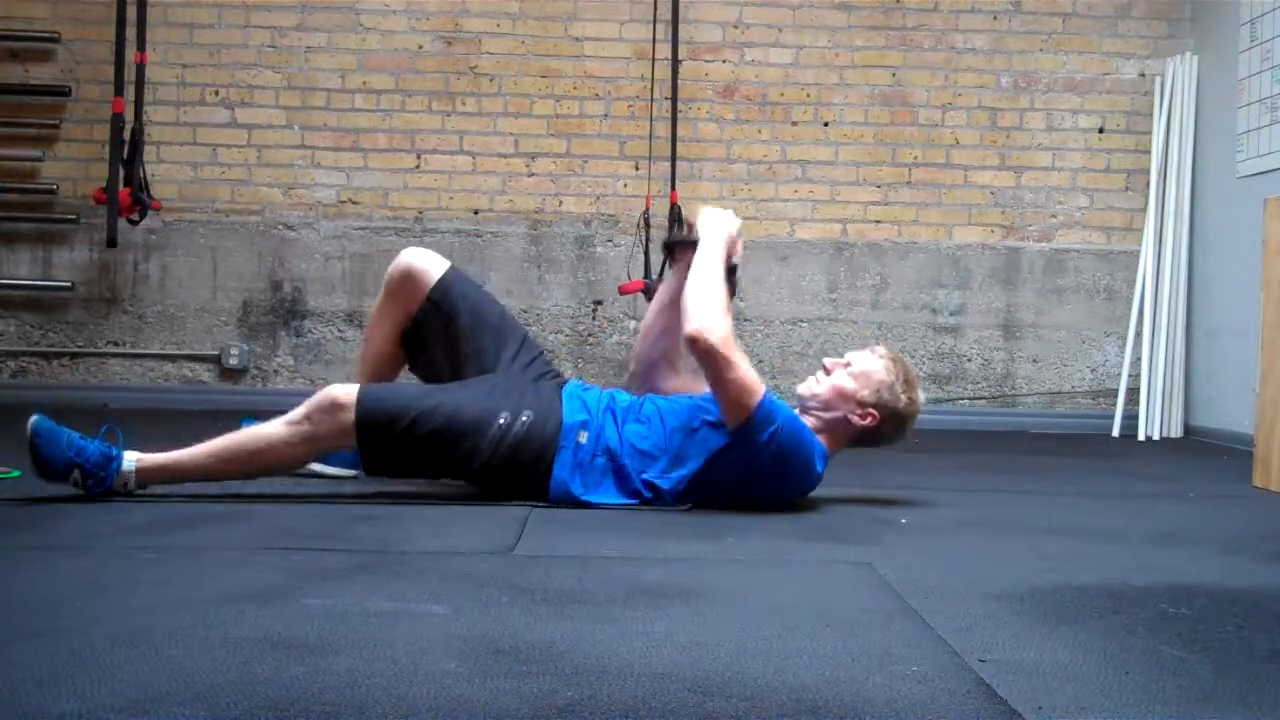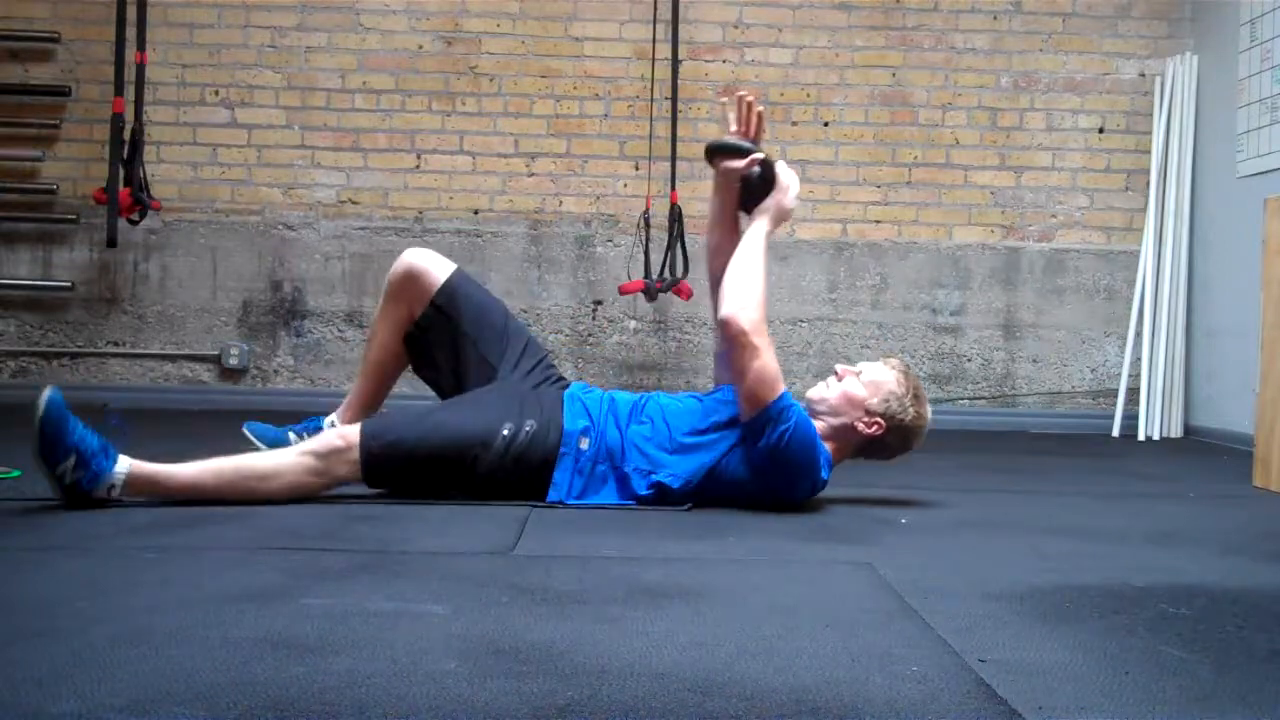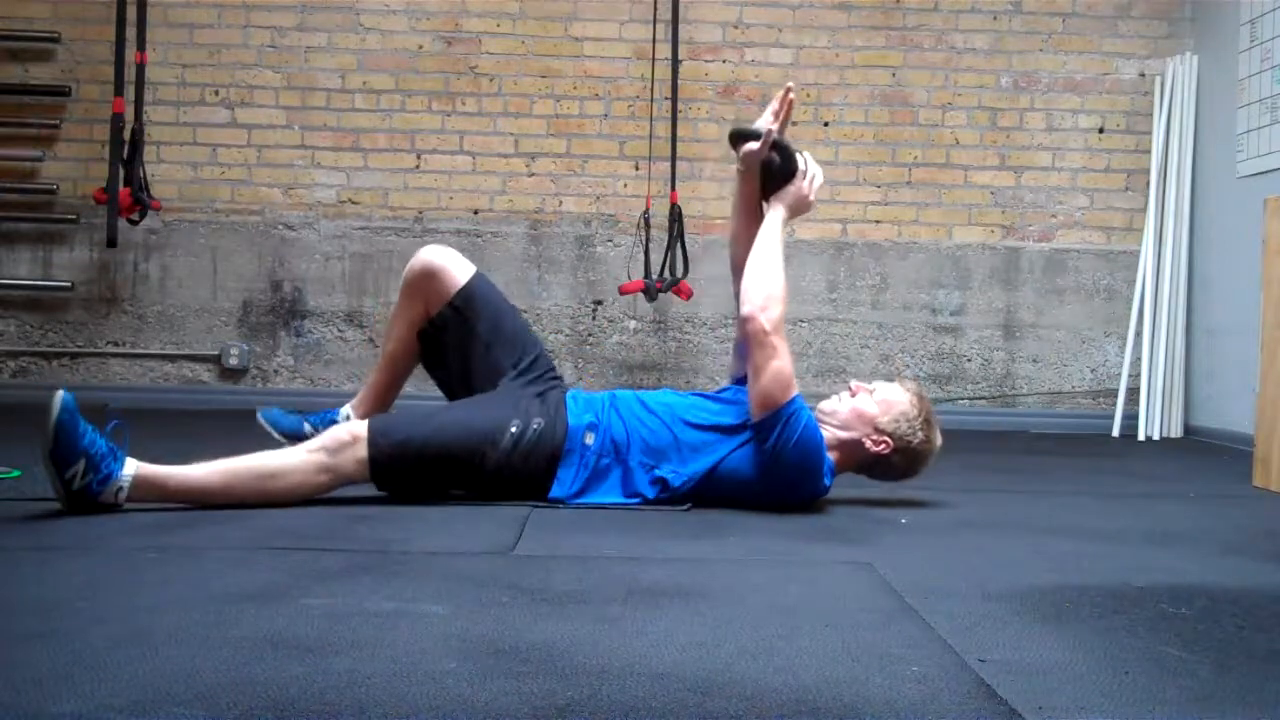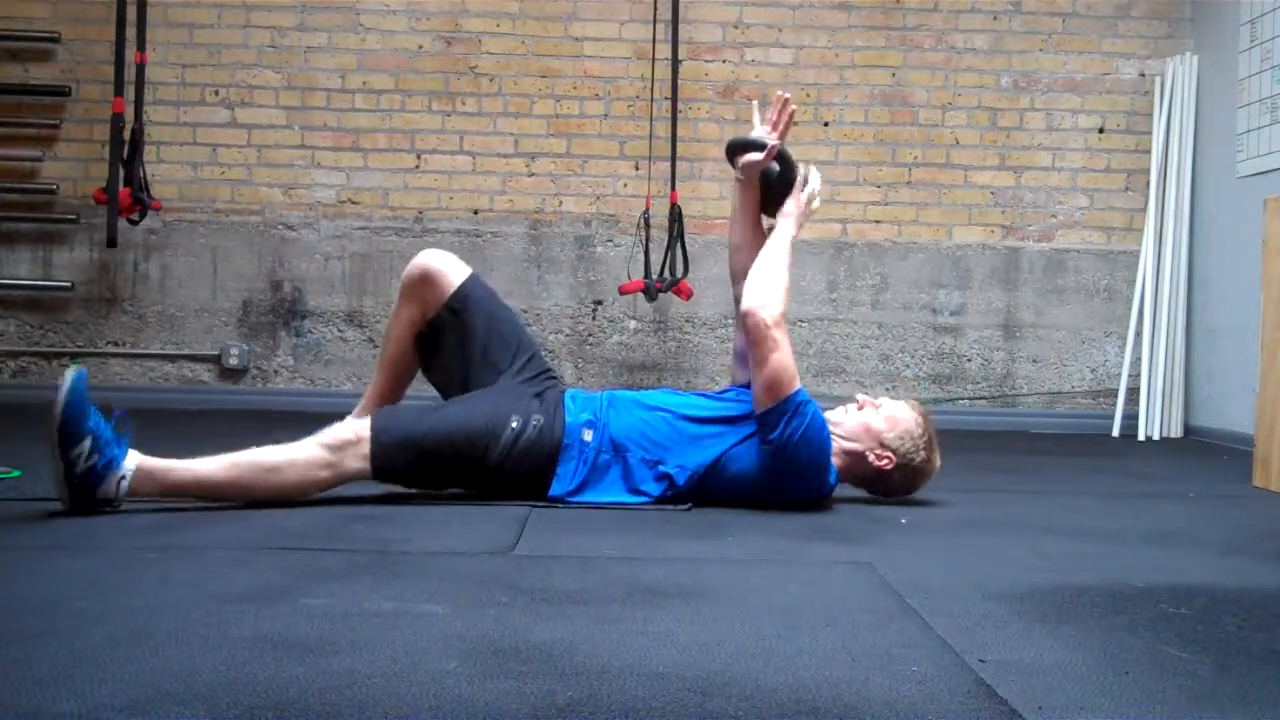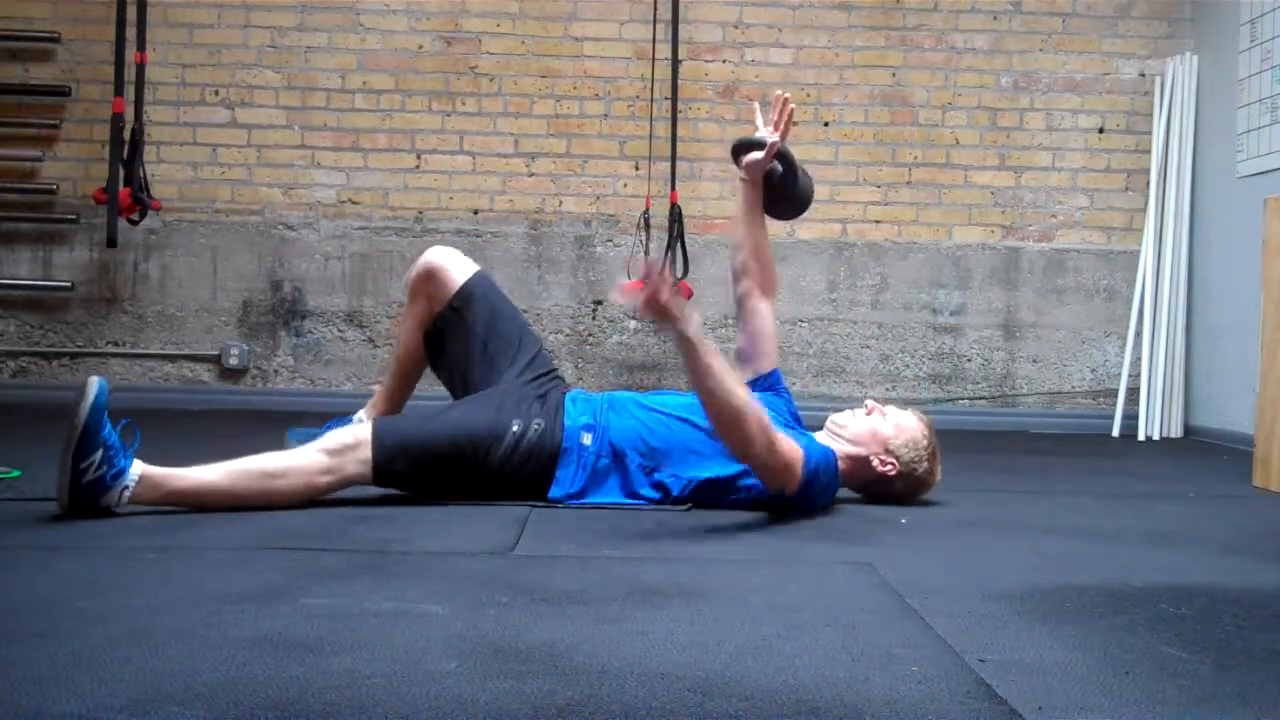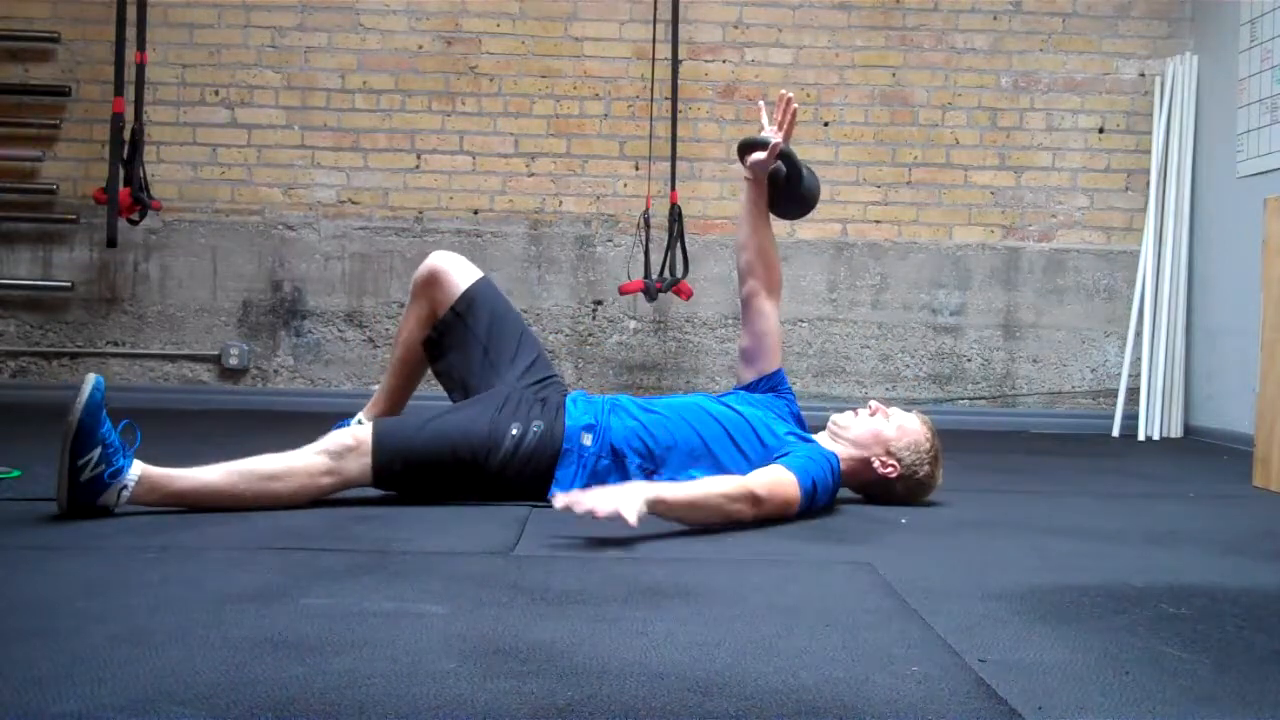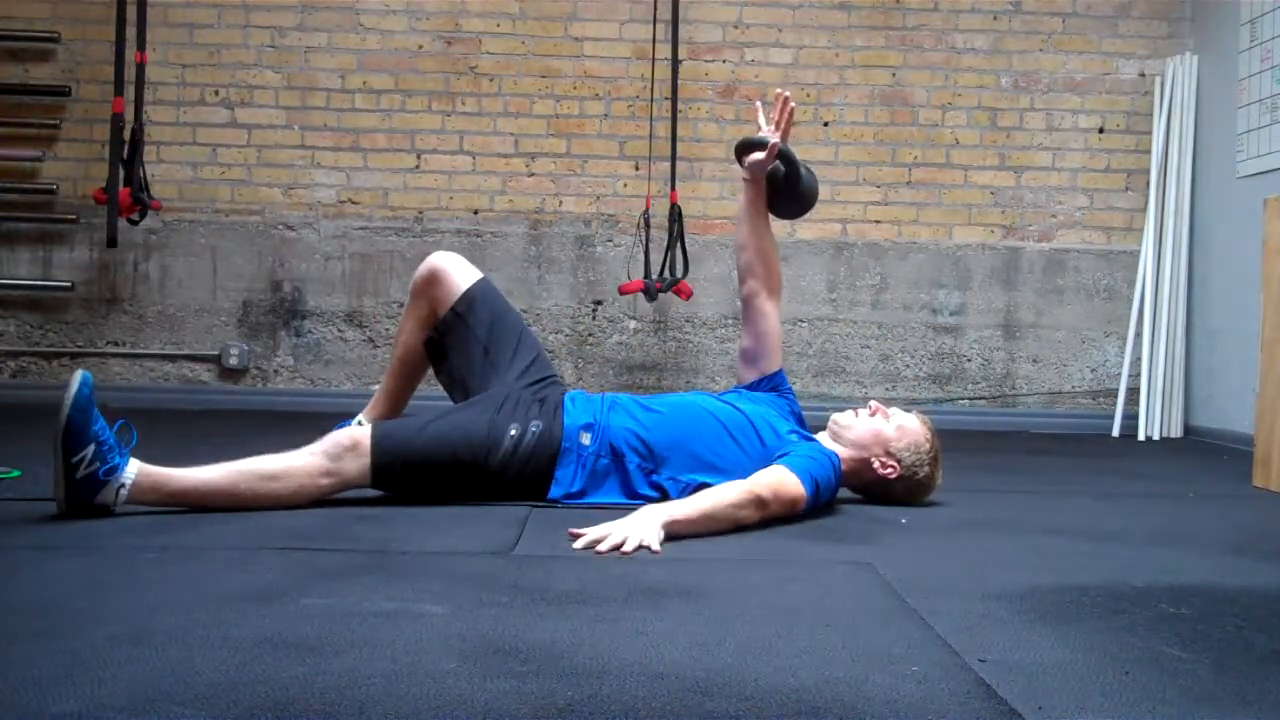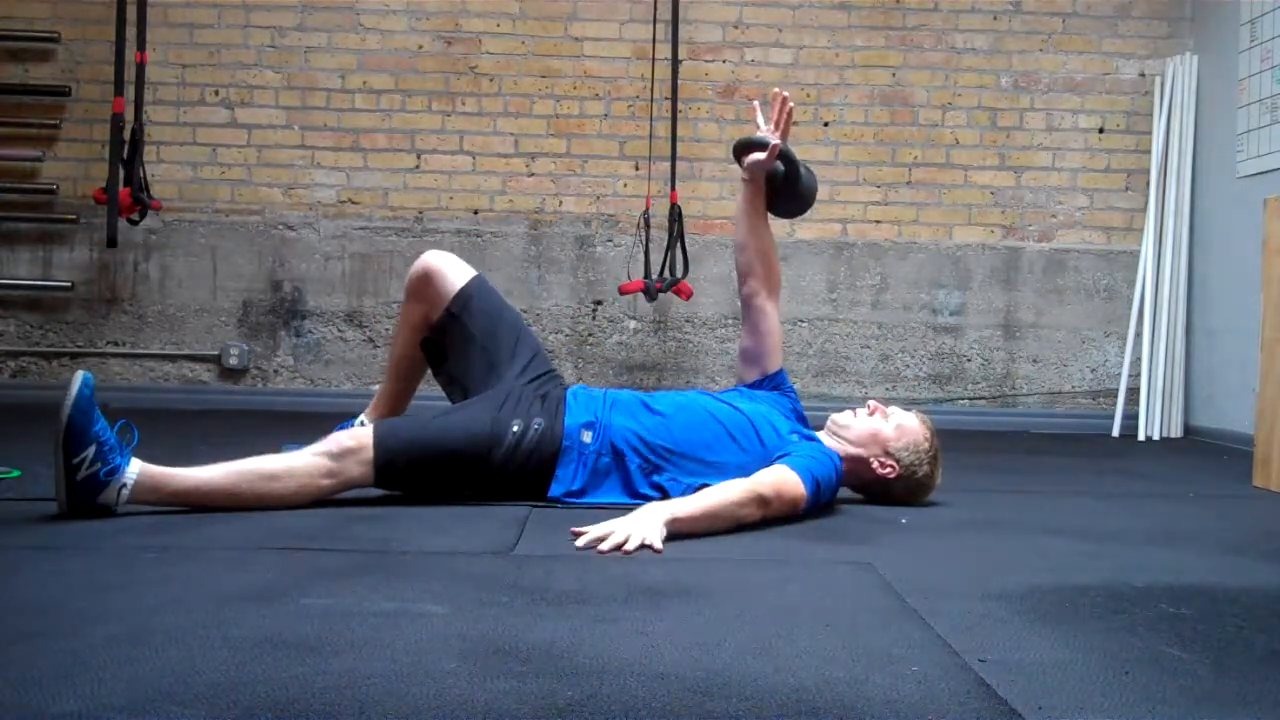
dt=0.4s
person 1, frame 1
left shoulder: (790, 455)
right shoulder: (771, 423)
left elbow: (705, 341)
right elbow: (649, 367)
left wrist: (715, 243)
right wrist: (685, 264)
left hip: (550, 449)
right hip: (553, 397)
left knee: (331, 405)
right knee: (412, 269)
left ankle: (125, 470)
right ankle: (351, 438)
person 1, frame 2
left shoulder: (795, 459)
right shoulder: (776, 416)
left elbow: (741, 324)
right elbow: (726, 300)
left wrist: (764, 223)
right wrist: (727, 189)
left hip: (553, 455)
right hip: (555, 401)
left knee: (329, 460)
right knee: (416, 270)
left ankle: (112, 474)
right ankle: (341, 423)
person 1, frame 3
left shoulder: (799, 464)
right shoulder: (788, 426)
left elbow: (760, 323)
right elbow: (752, 311)
left wrist: (780, 214)
right wrist: (751, 178)
left hip: (553, 455)
right hip: (553, 405)
left knee: (337, 457)
right knee: (435, 267)
left ankle: (118, 479)
right ankle: (354, 416)
person 1, frame 4
left shoulder: (803, 460)
right shoulder: (780, 419)
left elbow: (759, 320)
right elbow: (750, 300)
left wrist: (789, 225)
right wrist: (749, 186)
left hip: (555, 453)
right hip: (554, 406)
left knee: (336, 453)
right knee: (431, 271)
left ankle: (119, 473)
right ankle: (363, 423)
person 1, frame 5
left shoulder: (806, 470)
right shoulder: (786, 418)
left elbow: (748, 450)
right elbow: (754, 297)
left wrist: (681, 327)
right wrist: (752, 186)
left hip: (551, 456)
right hip: (554, 402)
left knee: (339, 459)
right knee: (440, 267)
left ankle: (125, 479)
right ankle: (376, 419)
person 1, frame 6
left shoulder: (810, 473)
right shoulder: (781, 415)
left elbow: (748, 494)
right elbow: (759, 297)
left wrist: (643, 490)
right wrist: (757, 184)
left hip: (548, 452)
right hip: (550, 403)
left knee: (340, 460)
right knee: (441, 272)
left ankle: (121, 481)
right ankle: (376, 418)
person 1, frame 7
left shoulder: (811, 470)
right shoulder: (782, 415)
left elbow: (753, 497)
right elbow: (759, 296)
left wrist: (657, 514)
right wrist: (757, 183)
left hip: (547, 454)
right hip: (550, 404)
left knee: (339, 462)
right knee: (441, 272)
left ankle: (120, 479)
right ankle: (376, 422)
person 1, frame 8
left shoulder: (816, 470)
right shoulder: (785, 416)
left elbow: (758, 494)
right elbow: (757, 296)
left wrist: (661, 509)
right wrist: (755, 183)
left hip: (548, 453)
right hip: (553, 399)
left knee: (338, 462)
right knee: (433, 271)
left ankle: (120, 479)
right ankle: (377, 424)
